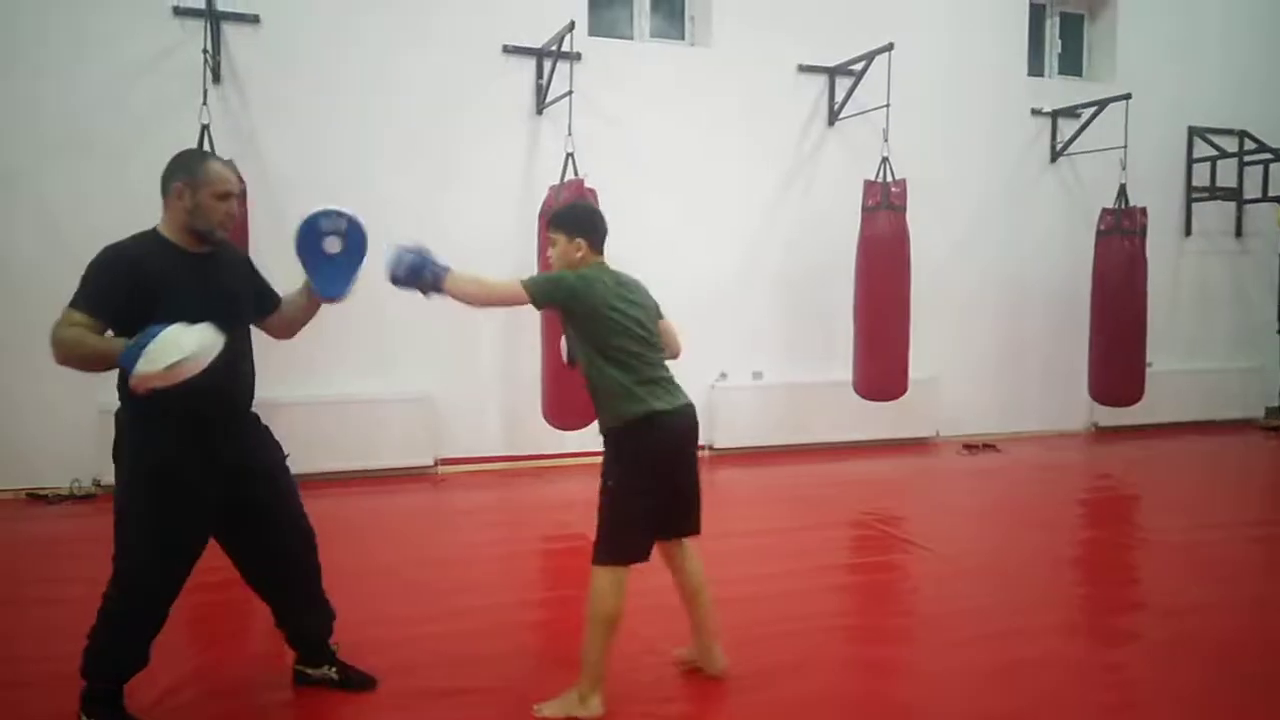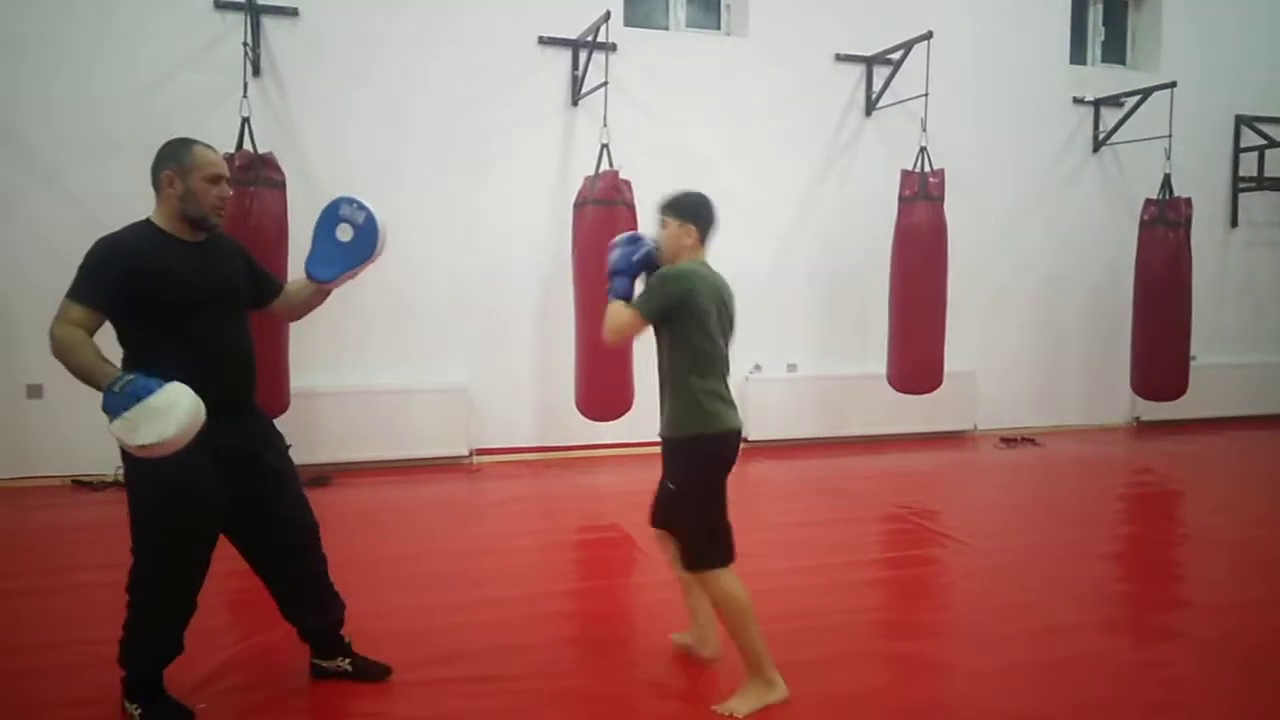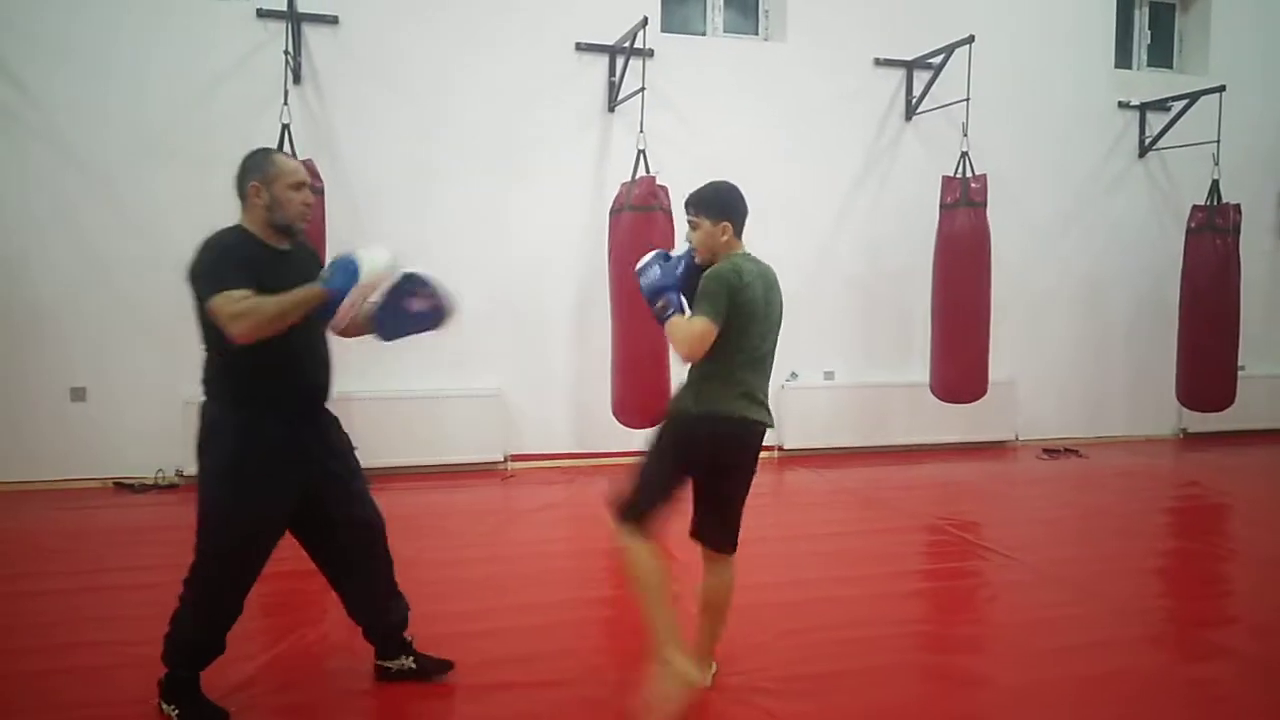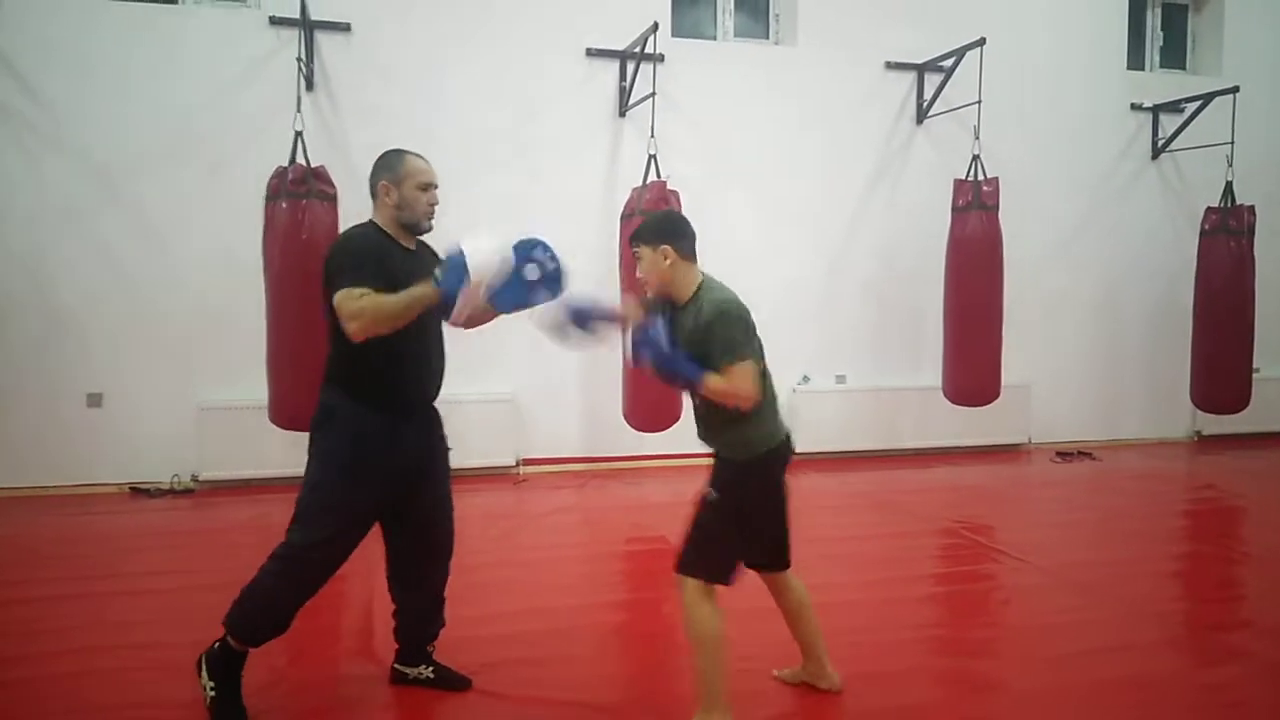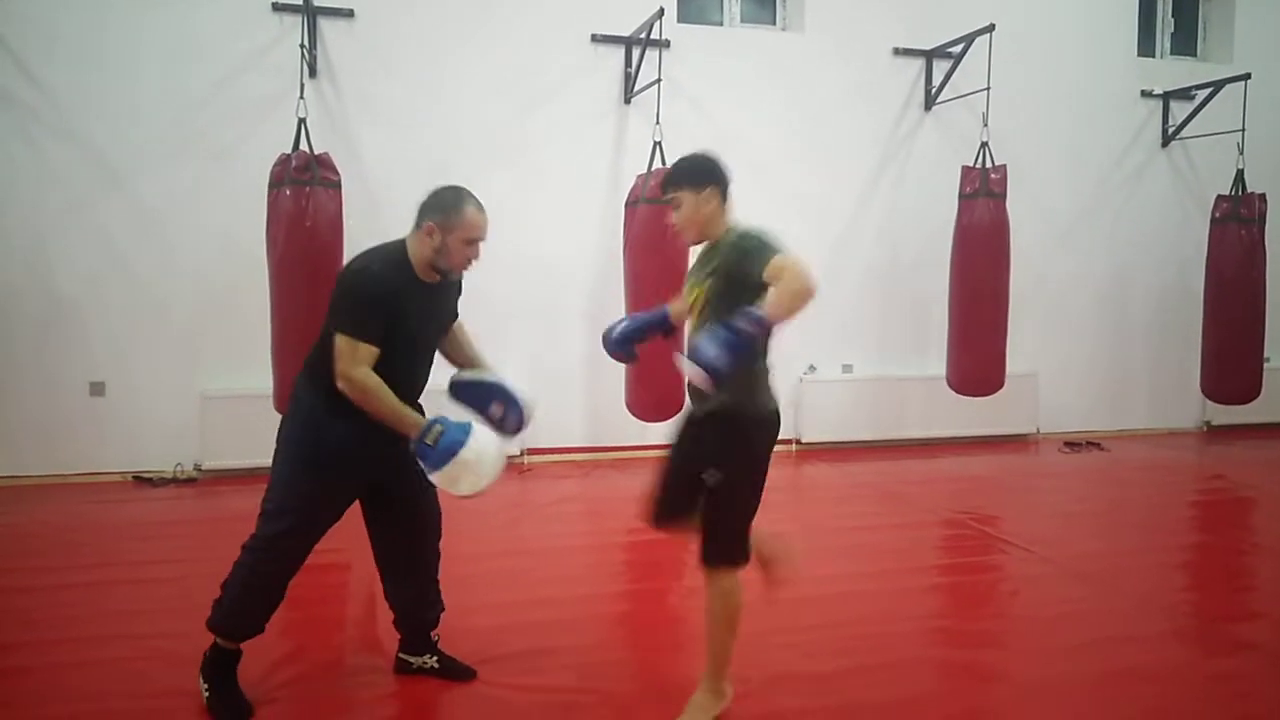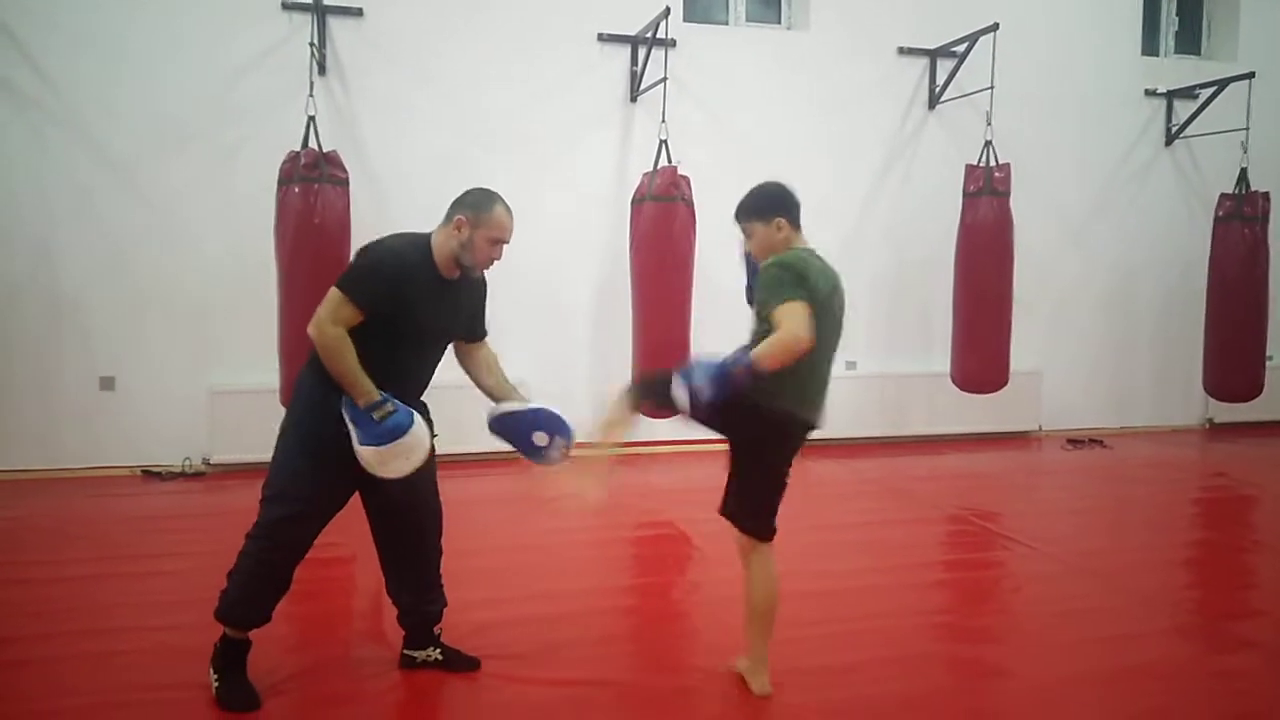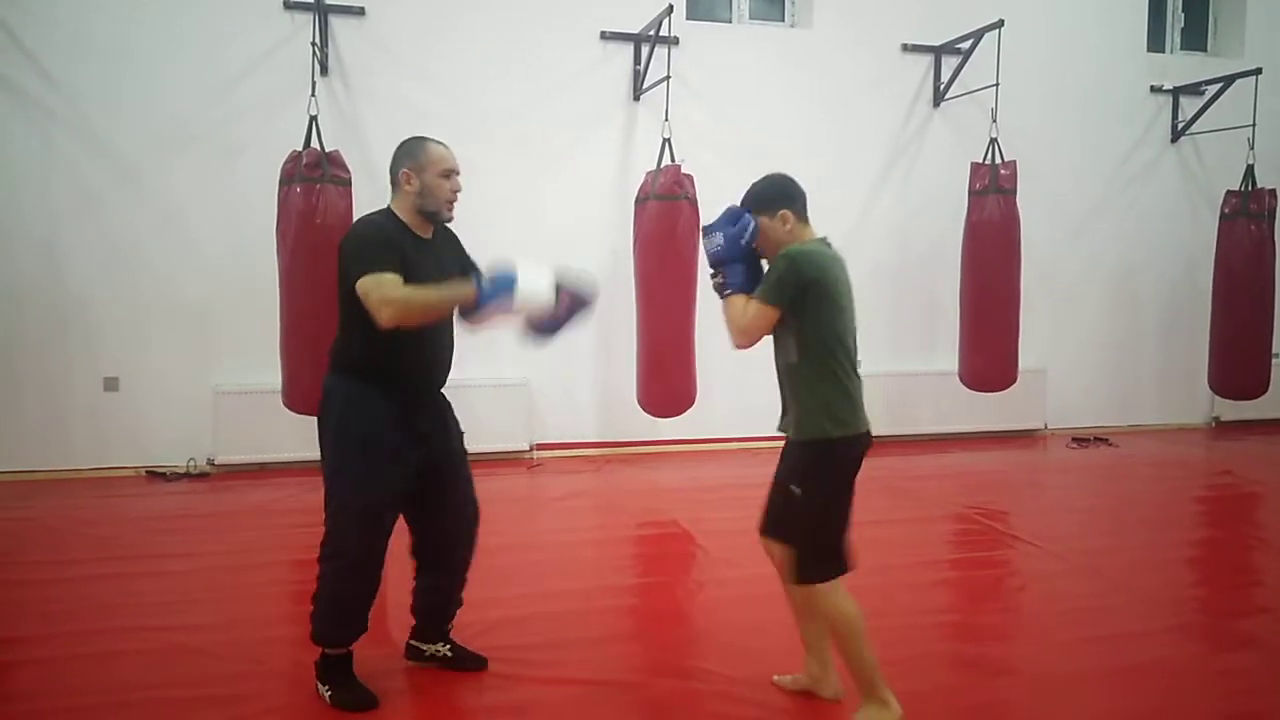
dt=0.7s
person 1, frame 1
left shoulder: (231, 262)
right shoulder: (127, 261)
left elbow: (282, 322)
right elbow: (66, 341)
left wrist: (320, 286)
right wrist: (127, 352)
left hip: (238, 439)
right hip: (162, 449)
left knee: (290, 544)
right knee: (146, 576)
left ankle: (315, 657)
person 1, frame 2
left shoulder: (225, 250)
right shoulder: (122, 253)
left elbow: (286, 304)
right elbow: (66, 331)
right wrist: (113, 381)
left hip: (244, 427)
left knee: (293, 537)
right knee: (169, 563)
left ankle: (329, 649)
person 1, frame 3
left shoulder: (301, 253)
right shoulder: (224, 253)
left elbow: (342, 319)
right elbow: (241, 325)
right wrist: (324, 289)
left hip: (311, 428)
right hip: (246, 437)
left knee: (360, 535)
right knee: (225, 565)
left ankle: (393, 650)
person 1, frame 4
left shoulder: (424, 253)
right shoulder: (357, 249)
left elbow: (465, 311)
right elbow: (361, 323)
right wrist: (438, 287)
left hip: (417, 426)
right hip: (356, 427)
left knee: (429, 542)
right knee: (315, 547)
left ankle: (414, 656)
right ankle: (224, 660)
person 1, frame 5
left shoulder: (446, 277)
right shoulder: (371, 277)
right elbow: (351, 376)
left wrist: (480, 378)
right wrist: (422, 428)
left hip: (394, 426)
right hip: (327, 425)
left knee: (417, 532)
right knee: (281, 542)
left ankle: (417, 646)
right ankle: (220, 661)
person 1, frame 6
left shoulder: (469, 283)
right shoulder: (389, 260)
left elbow: (473, 348)
right elbow: (324, 328)
left wrist: (514, 403)
right wrist: (367, 399)
left hip: (398, 417)
right hip: (331, 409)
left knee: (418, 525)
right knee: (284, 529)
left ankle: (421, 640)
right ankle: (230, 651)
person 1, frame 7
left shoulder: (444, 241)
right shoulder: (370, 237)
left elbow: (483, 295)
right elbow: (389, 308)
right wrist: (476, 292)
left hip: (425, 406)
right hip: (363, 408)
left knee: (454, 521)
right knee: (357, 538)
left ankle: (431, 634)
right ankle: (333, 661)
person 2, frame 1
left shoulder: (571, 284)
right shoulder: (633, 288)
left elbow: (489, 294)
right elbow: (671, 347)
left wrist: (432, 275)
left hip: (636, 433)
right hip: (679, 419)
left knee: (610, 564)
right knee: (676, 542)
right ankle: (707, 650)
person 2, frame 2
left shoulder: (672, 278)
right shoulder: (714, 284)
left elbow: (615, 331)
left wrist: (620, 278)
left hip: (695, 436)
right hip: (723, 430)
left knee: (705, 563)
right knee: (668, 529)
right ankle: (701, 634)
person 2, frame 3
left shoulder: (721, 277)
right shoulder: (763, 277)
left elbow: (690, 347)
left wrist: (664, 298)
right wrist: (691, 287)
left hip: (701, 419)
right hip: (746, 427)
left knee: (631, 524)
right knee: (718, 549)
left ankle: (674, 660)
right ankle: (702, 660)
person 2, frame 4
left shoulder: (719, 309)
right shoulder: (674, 301)
left elbow: (744, 393)
right elbow: (647, 321)
left wrist: (678, 368)
left hip: (749, 458)
right hip: (765, 449)
left knee: (695, 581)
right knee: (774, 567)
right ankle: (819, 668)
person 2, frame 5
left shoulder: (744, 245)
right shoulder: (711, 254)
left elbow: (801, 283)
right elbow: (690, 306)
left wrist: (742, 332)
right wrist: (649, 322)
left hip: (738, 417)
right hip: (709, 411)
left knee: (721, 560)
right knee: (669, 514)
right ankle: (760, 548)
person 2, frame 6
left shoulder: (793, 268)
right shoulder: (822, 276)
left elbow: (793, 339)
left wrist: (730, 372)
left hip: (753, 406)
right hip: (790, 420)
left knee: (644, 384)
right knee: (755, 542)
right ankle: (758, 667)
person 2, frame 7
left shoulder: (796, 262)
right shoulder: (820, 258)
left elbow: (744, 333)
right elbow: (776, 318)
left wrist: (731, 272)
right wrist: (741, 271)
left hip: (824, 439)
right hip: (817, 430)
left knee: (817, 579)
right knee: (780, 545)
right ankle: (820, 671)
